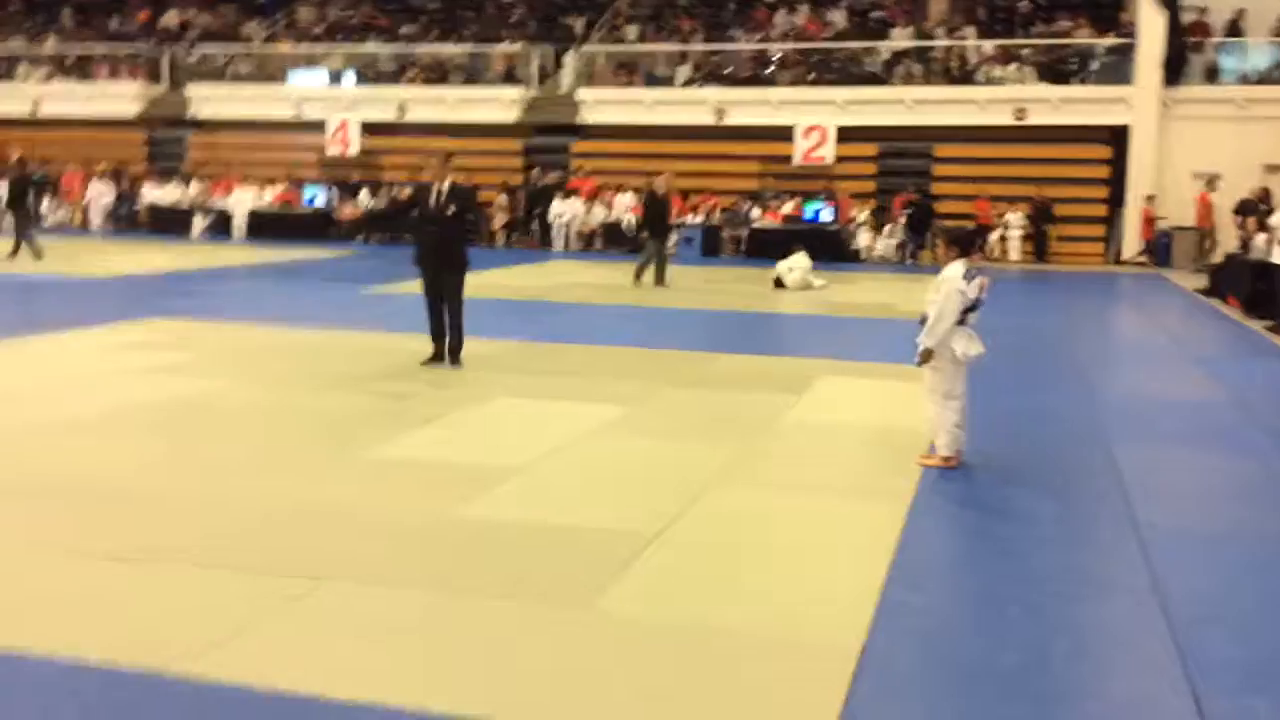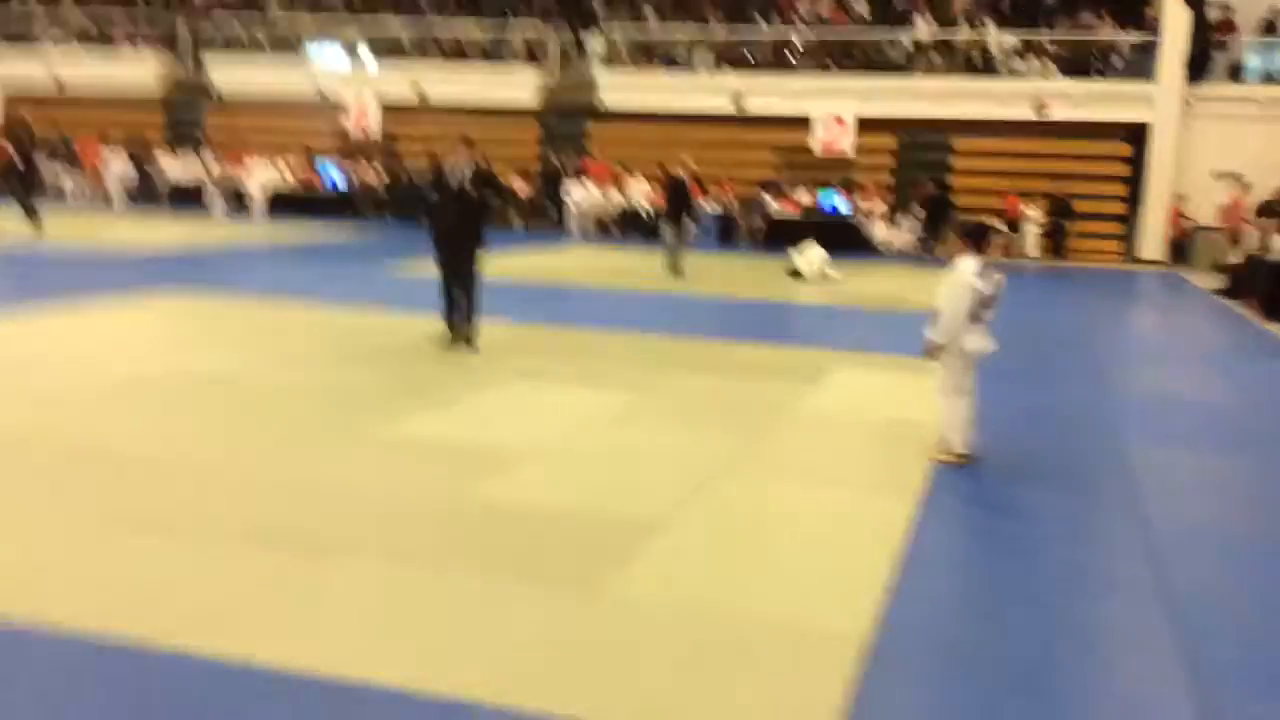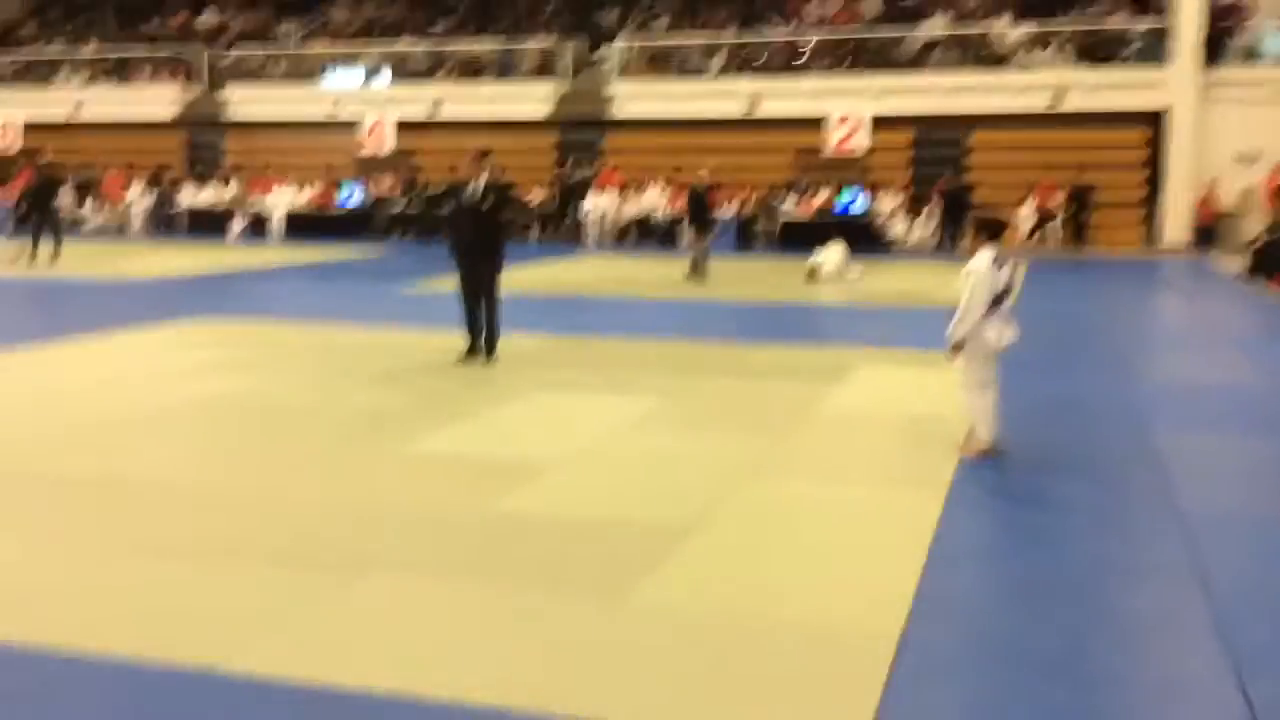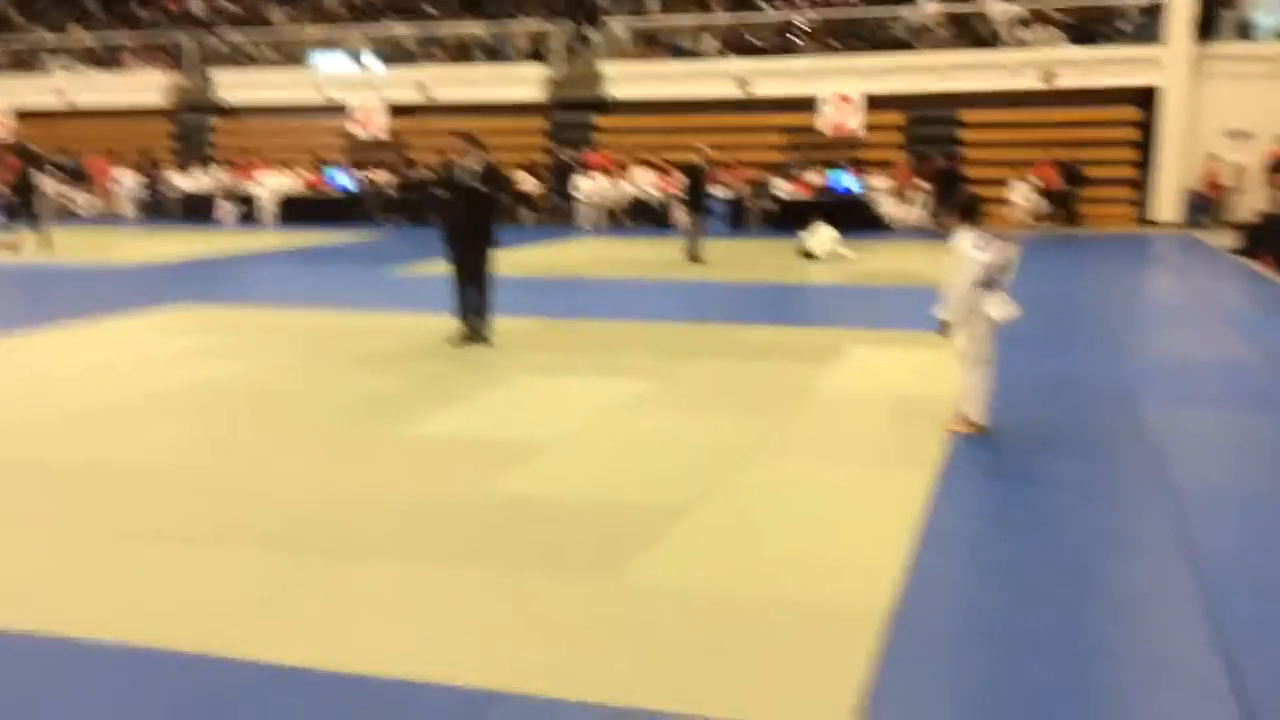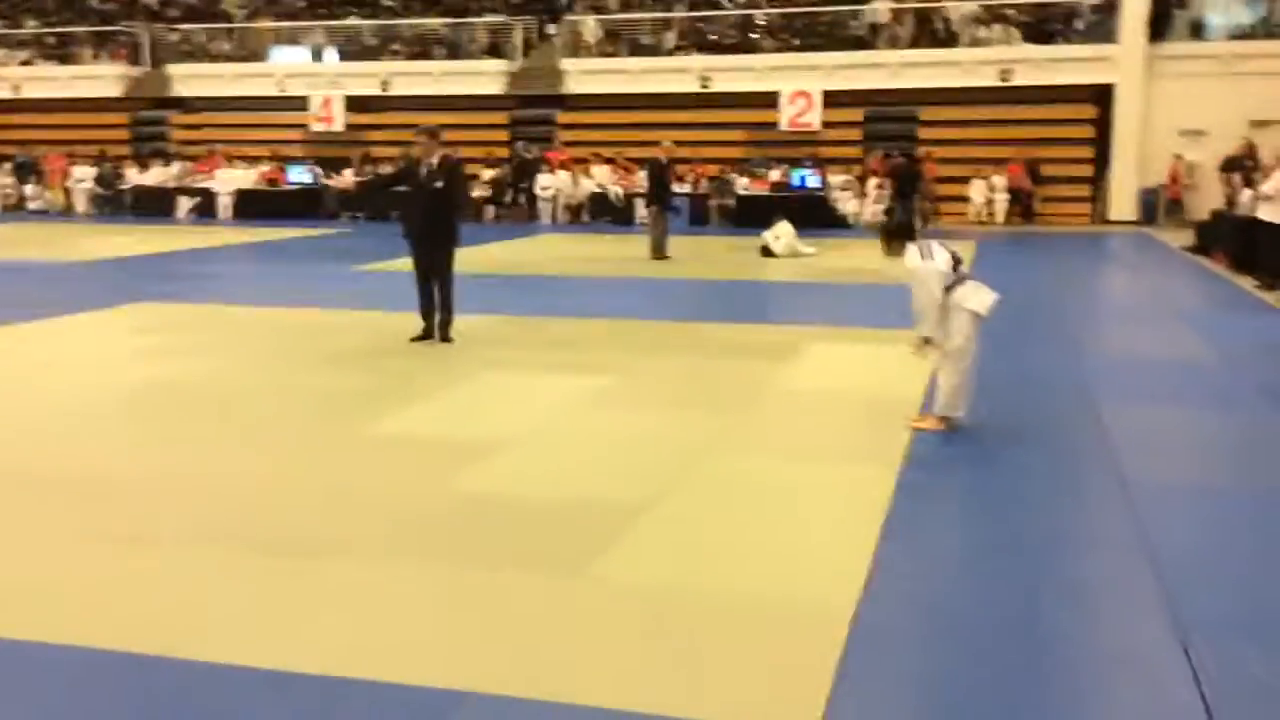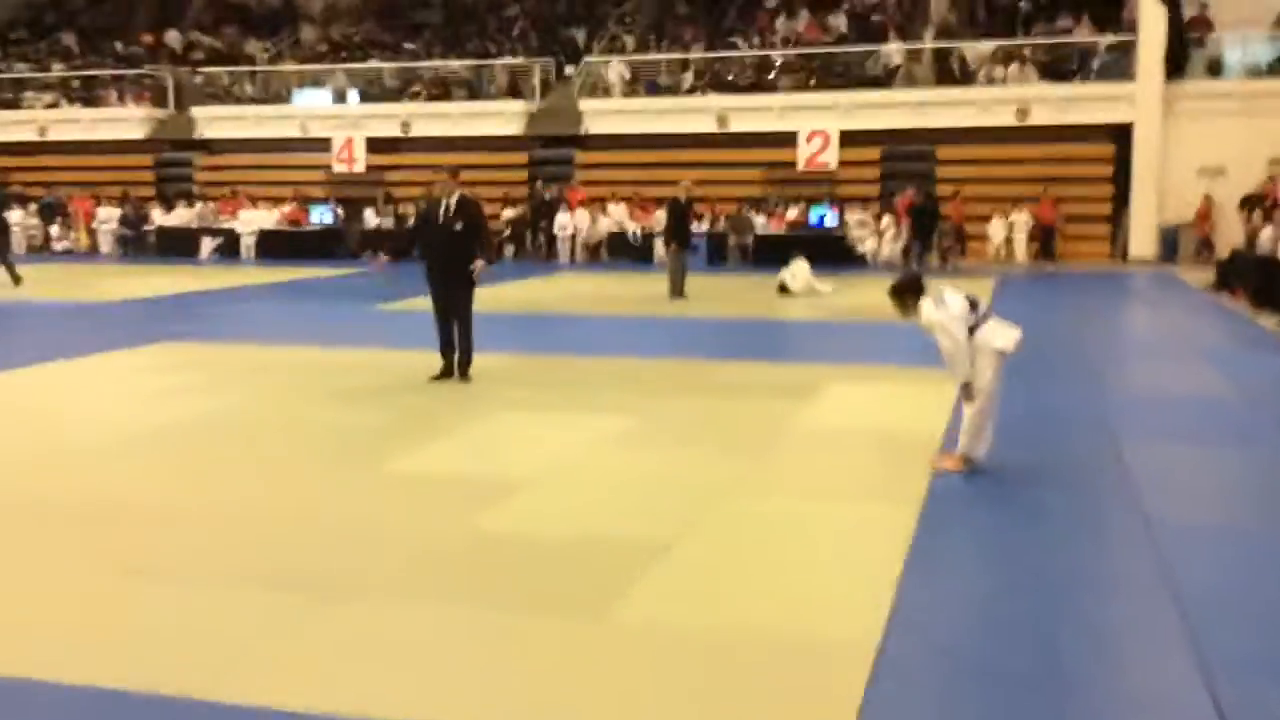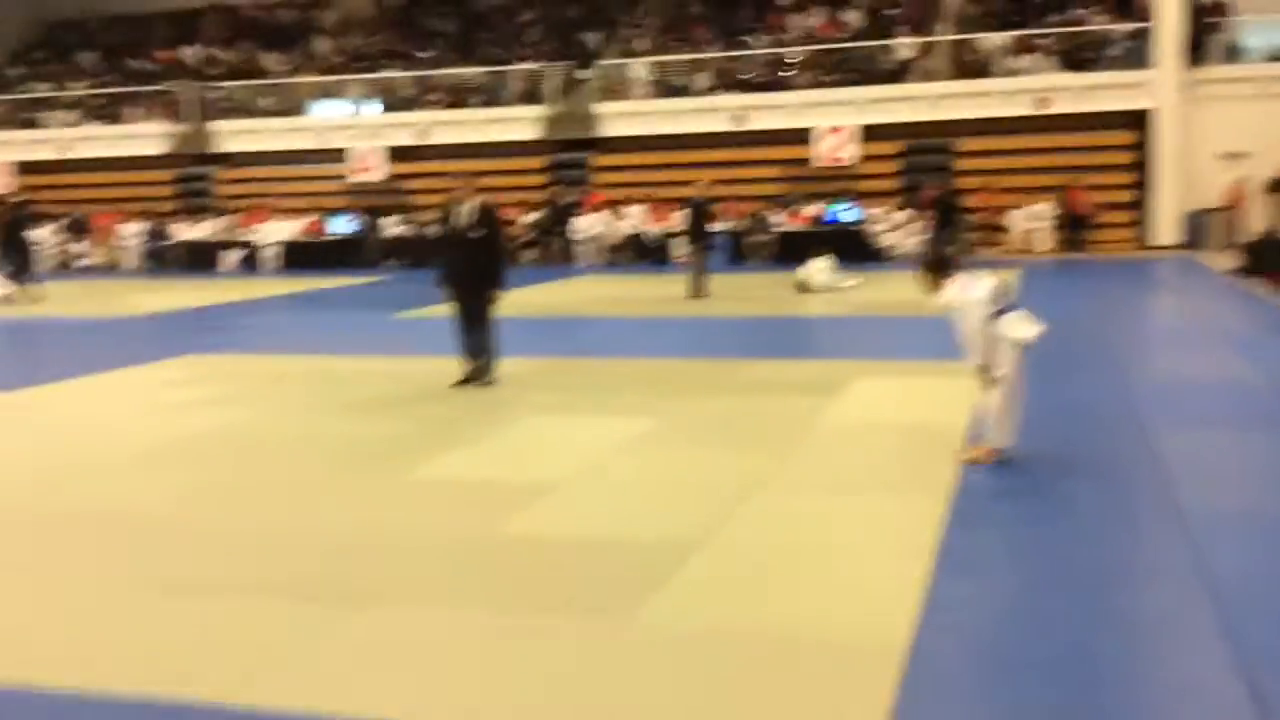
dt=0.2s
person 1, frame 1
left shoulder: (952, 277)
right shoulder: (971, 275)
left elbow: (943, 315)
left wrist: (928, 345)
left hip: (945, 344)
right hip: (956, 340)
left knee: (942, 397)
right knee: (953, 396)
left ankle: (947, 453)
right ankle: (953, 447)
person 1, frame 2
left shoulder: (964, 271)
right shoulder: (984, 271)
left elbow: (954, 310)
left wrist: (936, 340)
left hip: (956, 339)
right hip: (969, 336)
left knee: (954, 392)
right knee: (962, 391)
left ankle: (959, 449)
right ankle: (961, 442)
person 1, frame 3
left shoulder: (981, 265)
right shoulder: (1006, 262)
left elbow: (973, 305)
right elbow: (1006, 299)
left wrist: (959, 336)
left hip: (979, 333)
right hip: (992, 329)
left knee: (977, 385)
right knee: (984, 384)
left ankle: (984, 439)
right ankle: (985, 434)
person 1, frame 4
left shoulder: (963, 243)
right shoulder: (986, 241)
left elbow: (960, 285)
left wrist: (946, 317)
left hip: (977, 310)
right hip: (988, 305)
left knee: (974, 362)
right knee: (980, 362)
left ankle: (975, 419)
right ankle: (973, 412)
person 1, frame 5
left shoulder: (915, 262)
right shoulder: (925, 249)
left elbow: (929, 299)
left wrist: (926, 334)
left hip: (961, 305)
right hip: (963, 300)
left knee: (955, 363)
right knee: (951, 361)
left ankle: (944, 416)
right ankle: (947, 412)
person 1, frame 6
left shoulder: (931, 315)
right shoulder: (938, 298)
left elbow: (955, 346)
left wrist: (964, 380)
left hip: (986, 345)
right hip: (986, 339)
left knee: (977, 401)
right knee: (980, 402)
left ankle: (965, 456)
right ankle: (969, 452)
person 1, frame 7
left shoulder: (956, 294)
right shoulder: (969, 281)
left elbow: (972, 329)
left wrist: (980, 364)
left hip: (1004, 335)
right hip: (1008, 329)
left knee: (999, 391)
right knee: (1004, 390)
left ankle: (994, 446)
right ankle: (996, 443)
person 2, frame 1
left shoulder: (463, 193)
right shoulder: (422, 191)
left elbow: (475, 219)
right elbow: (396, 210)
right wrist: (362, 215)
left hip: (452, 259)
right hip: (428, 257)
left knee: (453, 305)
right knee: (433, 304)
left ankle: (454, 351)
right ankle: (438, 350)
person 2, frame 2
left shoulder: (482, 173)
right shoulder: (444, 171)
left elbow: (500, 191)
left hip: (466, 238)
right hip: (445, 236)
left knee: (465, 283)
right knee: (449, 283)
left ankle: (465, 330)
right ankle: (454, 329)
person 2, frame 3
left shoulder: (497, 188)
right shoulder: (462, 186)
left hip: (486, 254)
right hip: (465, 252)
left knee: (488, 298)
right knee: (469, 298)
left ankle: (489, 346)
right ankle: (474, 344)
person 2, frame 4
left shoulder: (488, 170)
right shoulder: (451, 169)
left elbow: (505, 188)
left hip: (477, 235)
right hip: (458, 235)
left knee: (479, 280)
right knee: (463, 281)
left ankle: (480, 328)
right ankle: (469, 328)
person 2, frame 5
left shoulder: (452, 166)
right shoulder: (413, 164)
left elbow: (459, 192)
right elbow: (389, 180)
right wrist: (356, 184)
left hip: (442, 233)
right hip: (418, 232)
left knee: (443, 280)
right knee: (424, 280)
left ankle: (444, 327)
right ankle: (428, 327)
person 2, frame 6
left shoulder: (470, 206)
right shoulder: (432, 207)
left elbow: (482, 236)
right elbow: (416, 232)
left wrist: (482, 258)
left hip: (462, 274)
right hip: (437, 272)
left knee: (462, 320)
right knee: (442, 319)
left ankle: (464, 367)
right ankle: (447, 365)
person 2, frame 7
left shoulder: (487, 214)
right shoulder: (450, 215)
left elbow: (496, 249)
right elbow: (447, 249)
left wrist: (495, 283)
right wrist: (445, 279)
left hip: (481, 281)
right hip: (458, 280)
left knee: (481, 324)
right knee: (465, 326)
left ankle: (484, 371)
right ankle: (472, 370)
